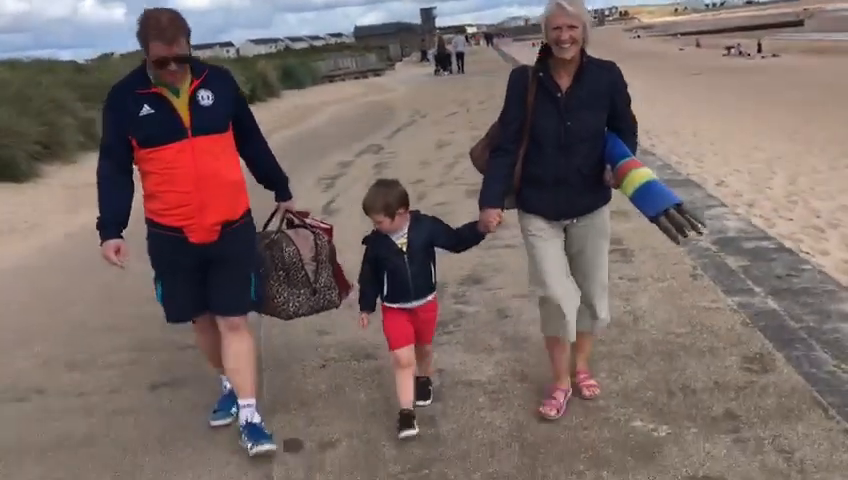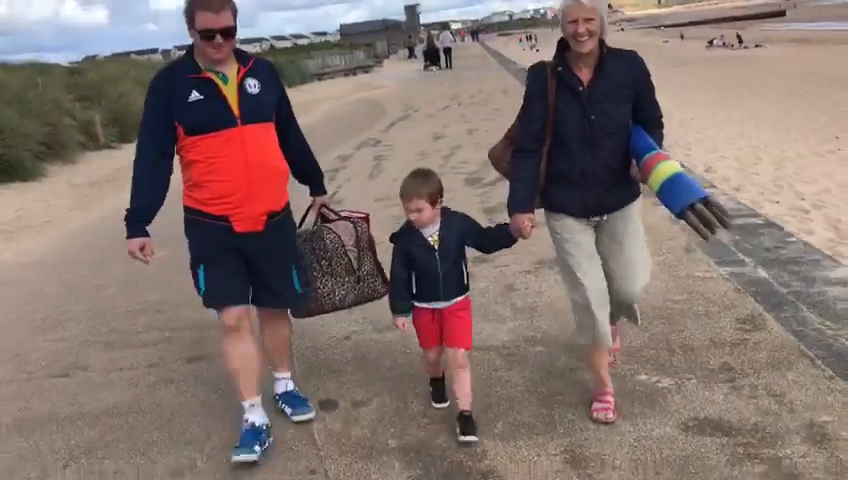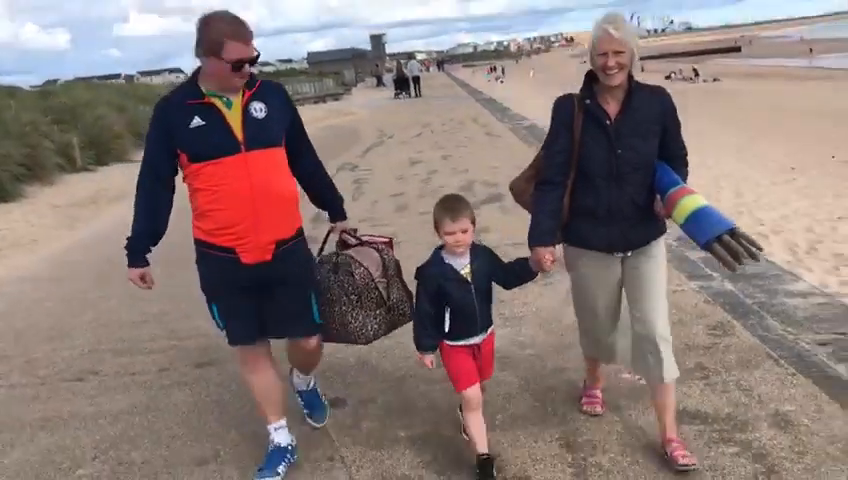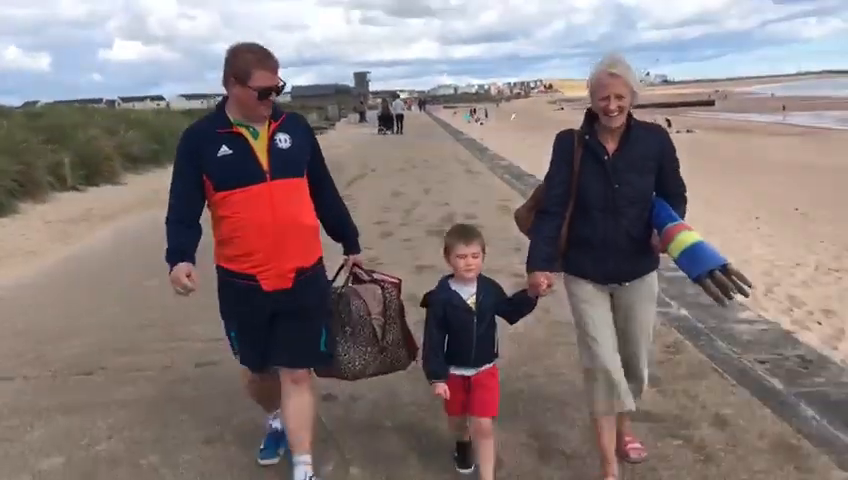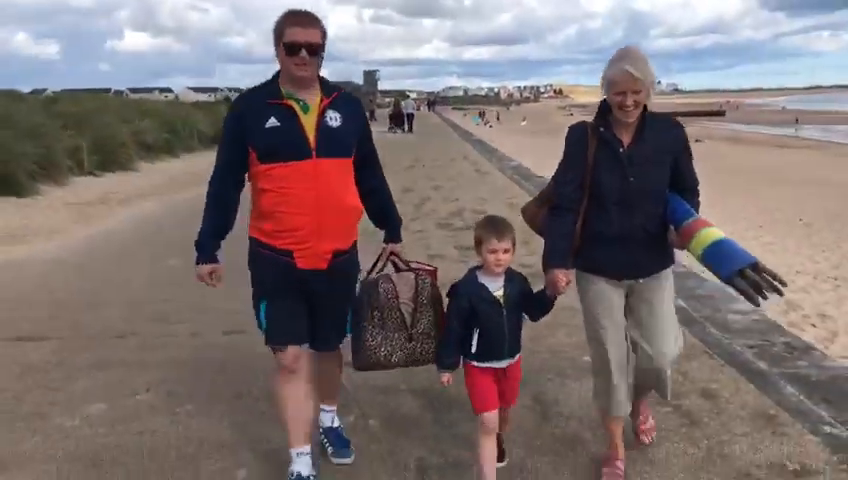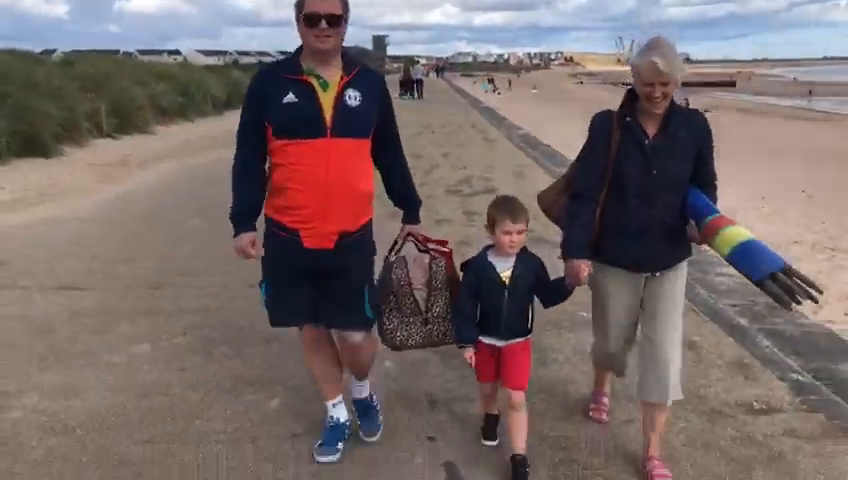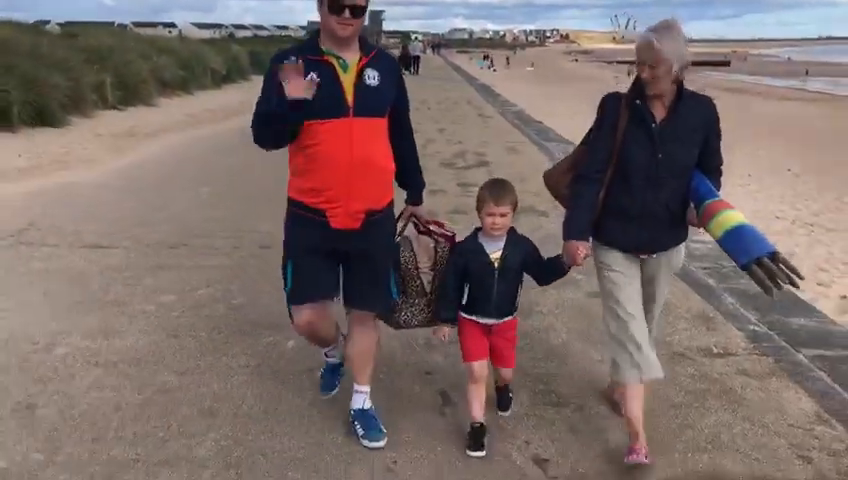
dt=0.4s
person 1, frame 1
left shoulder: (219, 82)
right shoulder: (124, 99)
left elbow: (251, 143)
right elbow: (113, 169)
left wrist: (281, 191)
right wrist: (111, 229)
left hip: (233, 228)
right hip: (171, 235)
left knee: (234, 321)
right knee: (202, 319)
left ankle: (250, 418)
right ankle: (229, 387)
person 1, frame 2
left shoulder: (263, 73)
right shoulder: (169, 85)
left elbow: (290, 136)
right elbow: (152, 159)
left wrist: (316, 185)
right wrist: (138, 223)
left hip: (273, 219)
right hip: (211, 226)
left knee: (275, 309)
right knee: (232, 320)
left ankle: (284, 385)
right ankle: (254, 421)
person 1, frame 3
left shoulder: (272, 95)
right shoulder: (173, 112)
left elbow: (305, 160)
right elbow: (154, 186)
left wrist: (335, 210)
right wrist: (138, 251)
left hip: (286, 247)
right hip: (221, 258)
left knee: (307, 339)
right knee: (250, 350)
left ankle: (304, 380)
right ankle: (280, 440)
person 1, frame 4
left shoulder: (295, 128)
right shoulder: (200, 140)
left elbow: (324, 192)
right elbow: (183, 209)
left wrist: (350, 243)
right wrist: (180, 256)
left hip: (305, 279)
right hip: (241, 284)
left knee: (297, 374)
right knee: (257, 371)
right ankle: (276, 420)
person 1, frame 5
left shoulder: (347, 107)
right shoulder: (249, 109)
left elbow: (370, 175)
right elbow: (225, 184)
left wrist: (391, 230)
right wrist: (208, 249)
left hip: (337, 258)
right hip: (275, 259)
left knee: (327, 348)
right knee: (290, 359)
left ankle: (330, 420)
person 1, frame 6
left shoulder: (369, 84)
right shoulder: (270, 83)
left elbow: (389, 154)
right elbow: (249, 159)
left wrist: (410, 211)
right wrist: (243, 221)
left hip: (351, 237)
right hip: (288, 238)
left knee: (356, 336)
right knee: (312, 332)
left ankle: (362, 390)
right ankle: (336, 414)
person 1, frame 7
left shoulder: (385, 66)
right shoulder: (291, 63)
left elbow: (401, 136)
right elbow: (265, 135)
left wrist: (415, 194)
right wrist: (291, 104)
left hip: (373, 218)
right hip: (310, 217)
left knee: (364, 314)
right knee: (305, 318)
left ankle: (361, 403)
right ankle: (333, 351)
person 2, frame 1
left shoulder: (606, 76)
right shoulder: (524, 82)
left elbow: (625, 131)
right elbow: (506, 144)
right wrist: (491, 201)
left hip: (591, 206)
right hip: (538, 209)
left knee: (591, 291)
right knee: (555, 295)
left ankle: (580, 366)
right ankle: (559, 381)
person 2, frame 2
left shoulder: (629, 67)
right shoulder: (543, 77)
left elbow: (651, 124)
right elbow: (527, 145)
right wrist: (520, 205)
left hip: (620, 201)
right hip: (566, 208)
left knee: (629, 285)
right knee: (588, 296)
left ankle: (608, 325)
right ankle: (603, 385)
person 2, frame 3
left shoulder: (656, 103)
right shoulder: (569, 110)
left elbow: (676, 161)
right elbow: (551, 178)
right wrist: (541, 238)
left hip: (646, 238)
right hip: (588, 241)
left knee: (654, 331)
right knee: (596, 323)
left ankle: (669, 435)
right ankle: (593, 380)
person 2, frame 4
left shoulder: (654, 140)
right shoulder: (570, 145)
left elbow: (674, 197)
right elbow: (551, 208)
right wrist: (539, 264)
left hip: (639, 270)
right hip: (585, 272)
left knee: (634, 357)
right knee: (602, 364)
left ankle: (623, 429)
person 2, frame 5
left shoulder: (669, 133)
right shoulder: (583, 138)
left elbow: (687, 192)
right elbow: (563, 204)
right wrist: (556, 261)
left hip: (654, 266)
right hip: (598, 270)
left knee: (659, 353)
right knee: (609, 362)
left ankle: (639, 402)
person 2, frame 6
left shoulder: (693, 127)
right shoulder: (607, 127)
left elbow: (704, 186)
right elbow: (584, 192)
right wrist: (575, 251)
left hip: (670, 260)
right hip: (613, 258)
left knee: (663, 354)
right knee: (612, 340)
right ankle: (600, 389)
person 2, frame 7
left shoulder: (701, 112)
right shoulder: (616, 109)
left elbow: (710, 171)
right elbow: (589, 174)
right wrist: (575, 233)
left hip: (667, 242)
right hip: (615, 241)
left knee: (643, 325)
right knee: (629, 332)
left ankle: (617, 385)
person 3, frame 1
left shoulder: (427, 226)
right shoulder: (376, 242)
left elbow: (456, 241)
right elbow: (369, 276)
left wrist: (480, 228)
right wrist: (366, 307)
left hip: (426, 303)
right hip: (394, 308)
left knee: (424, 349)
right knee: (403, 359)
left ankle: (424, 379)
right ankle: (406, 413)
person 3, frame 2
left shoulder: (458, 223)
right shoulder: (405, 238)
left elbow: (486, 241)
right elbow: (399, 276)
left wrist: (512, 230)
right wrist: (400, 310)
left hip: (457, 303)
right hip: (424, 308)
left knee: (459, 359)
right knee: (432, 355)
left ankle: (465, 414)
right ankle: (436, 380)
person 3, frame 3
left shoulder: (484, 256)
right shoulder: (433, 271)
left elbow: (507, 277)
right elbow: (424, 311)
left wrist: (533, 265)
right wrist: (426, 347)
left hip: (484, 336)
right hip: (453, 344)
left knee: (476, 390)
right knee: (473, 398)
left ankle: (466, 412)
person 3, frame 4
left shoulder: (490, 289)
right shoulder: (440, 298)
left elbow: (510, 312)
right elbow: (433, 341)
left wrist: (530, 295)
right wrist: (437, 377)
left hip: (485, 370)
right hip: (453, 372)
left knee: (484, 428)
right knee: (457, 419)
right ankle: (462, 443)
person 3, frame 5
left shoulder: (518, 283)
right shoulder: (466, 290)
left elbow: (534, 311)
right elbow: (453, 329)
left wrist: (550, 293)
right wrist: (446, 365)
left hip: (511, 362)
right hip: (479, 366)
left knee: (504, 411)
right knee: (488, 424)
left ankle: (498, 438)
person 3, frame 6
left shoulder: (532, 265)
right shoulder: (477, 267)
left elbow: (548, 297)
right elbow: (464, 307)
left wrist: (568, 282)
right wrist: (467, 342)
left hip: (518, 343)
right hip: (485, 341)
left knee: (516, 400)
right knee: (487, 391)
left ankle: (518, 457)
right ankle: (491, 414)
person 3, frame 7
left shoulder: (522, 247)
right shoulder: (466, 249)
left elbow: (542, 275)
right elbow: (450, 283)
left wrist: (564, 261)
right wrist: (445, 319)
left hip: (505, 321)
right hip: (471, 320)
left knee: (505, 371)
right knee: (477, 374)
left ankle: (502, 386)
